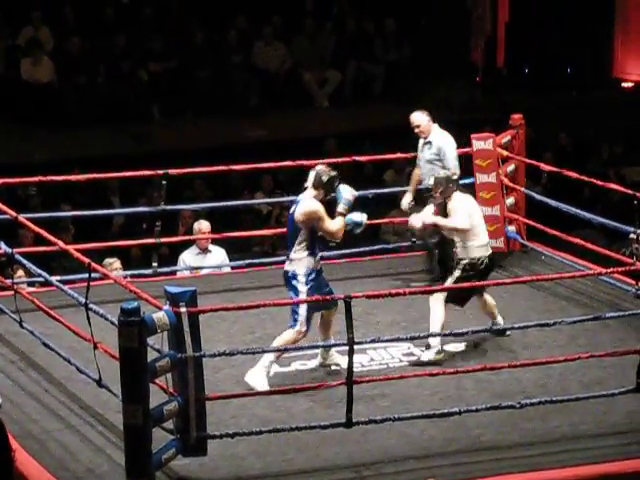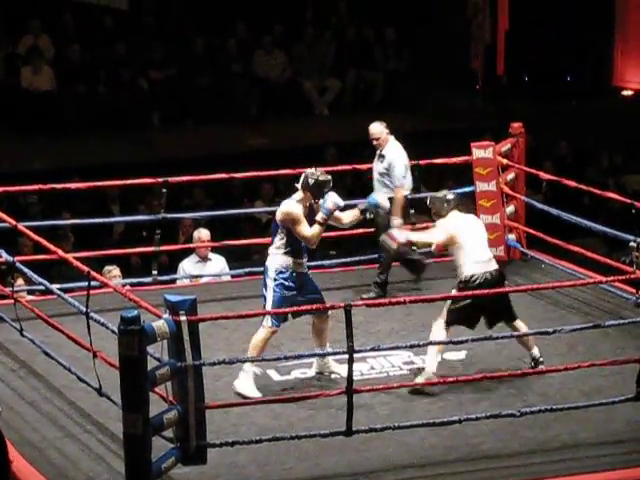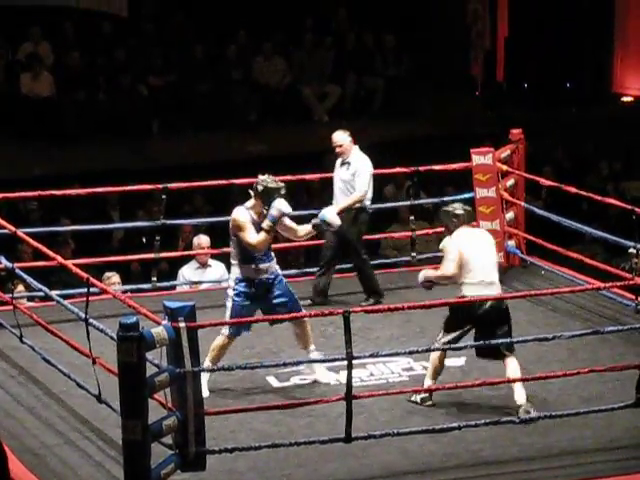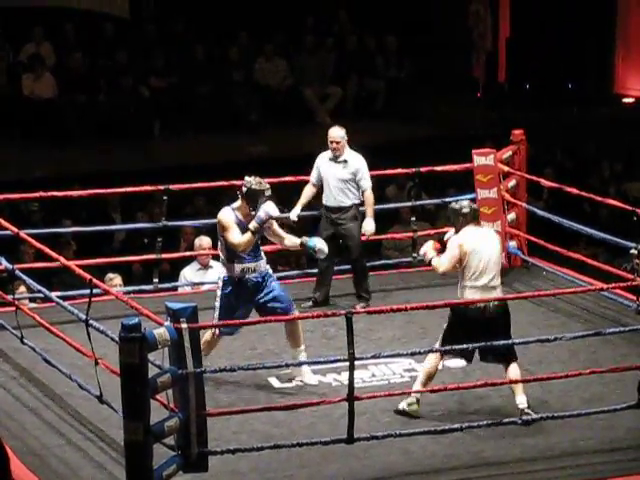
dt=0.4s
person 1, frame 1
left shoulder: (304, 201)
right shoulder: (312, 207)
left elbow: (321, 230)
right elbow: (335, 234)
left wrist: (348, 221)
right wrist: (344, 206)
left hip: (309, 269)
right hip: (301, 273)
left knee: (331, 307)
right knee: (299, 329)
left ankle: (327, 354)
right ankle: (259, 371)
person 1, frame 2
left shoulder: (312, 205)
right shoulder: (290, 209)
left elbow: (343, 220)
right elbow: (311, 239)
left wrist: (364, 208)
right wrist: (324, 214)
left hip: (298, 270)
right hip: (281, 272)
left knee: (322, 314)
right knee: (271, 325)
left ankle: (323, 361)
right ankle: (245, 375)
person 1, frame 3
left shoulder: (273, 210)
right shoulder: (240, 215)
left elbow: (297, 233)
right elbow: (256, 246)
left wrist: (317, 224)
right wrist: (270, 221)
left hip: (271, 277)
right hip: (244, 281)
left knee: (299, 319)
right knee: (230, 333)
left ankle: (313, 364)
right ankle: (203, 375)
person 1, frame 4
left shoulder: (261, 212)
right shoulder: (226, 216)
left elbow: (282, 239)
right elbow: (241, 246)
left wrist: (305, 243)
right wrist: (258, 223)
left hip: (262, 275)
right hip: (235, 281)
left knee: (291, 315)
right knee: (219, 331)
left ankle: (301, 365)
person 2, frame 1
left shoulder: (455, 204)
right shoulder: (465, 199)
left elbow: (462, 226)
left wrist: (433, 220)
right wrist: (434, 216)
left hip: (472, 261)
right hip: (482, 257)
left knee: (438, 298)
right knee: (477, 291)
left ankle: (434, 347)
right ankle: (499, 324)
person 2, frame 2
left shoulder: (447, 223)
right shoulder: (473, 219)
left elbow: (435, 240)
left wrist: (405, 236)
left hip: (473, 281)
right hip: (494, 274)
left knee: (442, 323)
right knee: (510, 320)
left ankle: (429, 372)
right ankle: (536, 358)
person 2, frame 3
left shoulder: (454, 241)
right shoulder: (486, 236)
left elbow: (450, 272)
left wrist: (428, 274)
left hip: (470, 301)
right hip: (496, 300)
left knee: (442, 344)
right knee: (507, 353)
left ankle: (426, 393)
right ankle: (522, 403)
person 2, frame 4
left shoulder: (459, 240)
right shoulder: (493, 235)
left elbow: (443, 268)
left wrist: (430, 255)
left hip: (469, 306)
right hip: (496, 305)
left knee: (437, 351)
right knee: (509, 359)
left ankle: (413, 400)
right ankle: (523, 407)
person 3, frame 1
left shoulder: (443, 140)
right shoulder: (423, 141)
left elbow: (453, 172)
right elbow: (419, 169)
right wrist: (410, 193)
right hip: (429, 192)
left knee: (430, 234)
right knee: (439, 233)
left ankle: (436, 275)
person 3, frame 2
left shoulder: (396, 154)
right shoulder: (382, 151)
left elbow: (400, 188)
left wrist: (396, 216)
left hip: (394, 205)
right hip: (385, 204)
left ankle: (380, 287)
right ankle: (417, 262)
person 3, frame 3
left shoulder: (362, 163)
right shoulder: (340, 162)
left elbow: (359, 195)
left wrist: (336, 208)
left hip: (354, 215)
right hip: (338, 215)
left knee: (358, 257)
right knee: (326, 255)
left ankle: (374, 294)
right ankle: (318, 295)
person 3, frame 4
left shoulder: (357, 160)
right shoulder: (322, 159)
left elbow: (367, 191)
right elbow: (312, 185)
left wrist: (369, 218)
right wrist: (298, 206)
left hip: (349, 214)
right hip: (328, 214)
left knee: (356, 256)
right knee: (325, 257)
left ankle: (363, 297)
right ankle: (320, 297)
